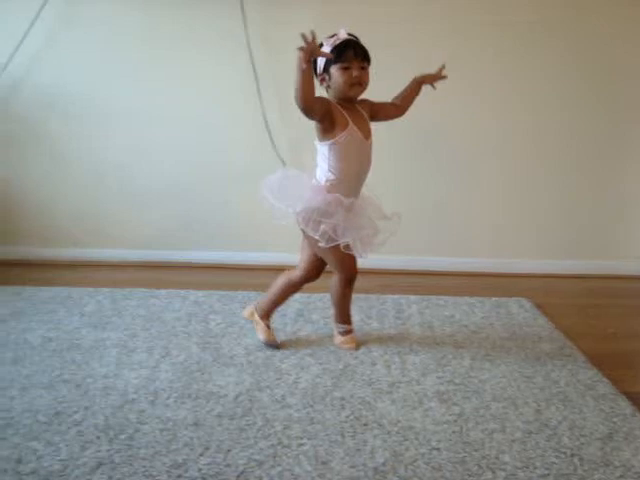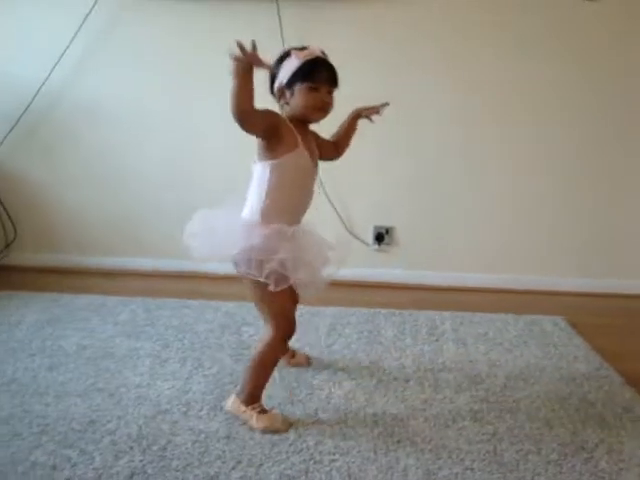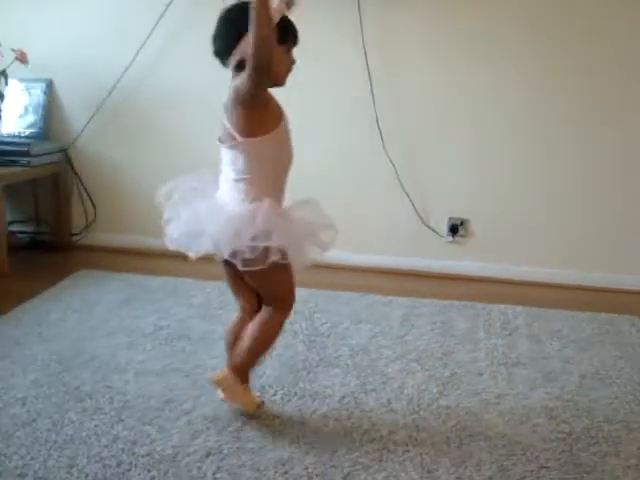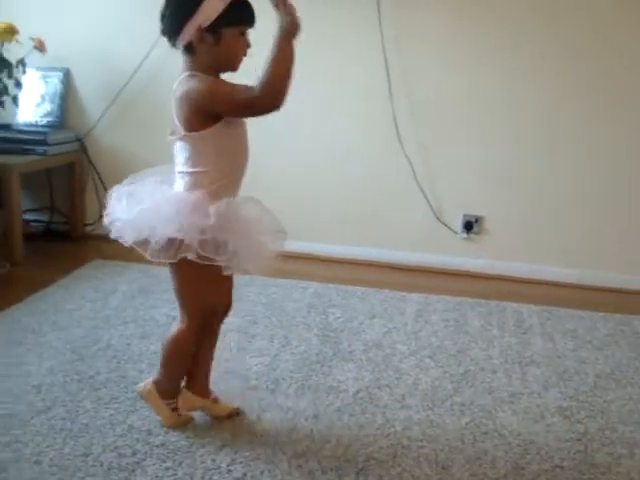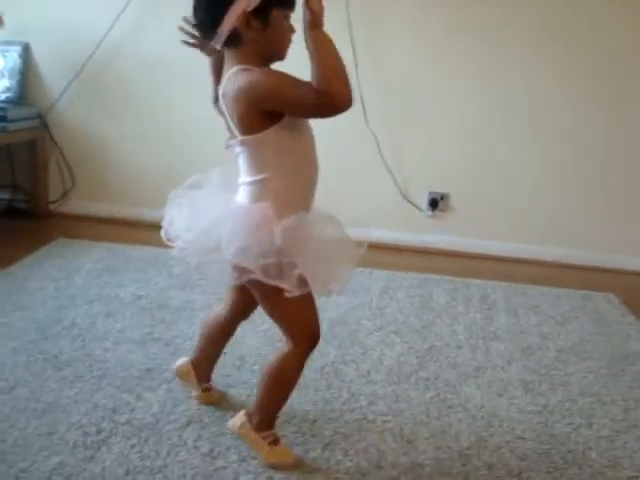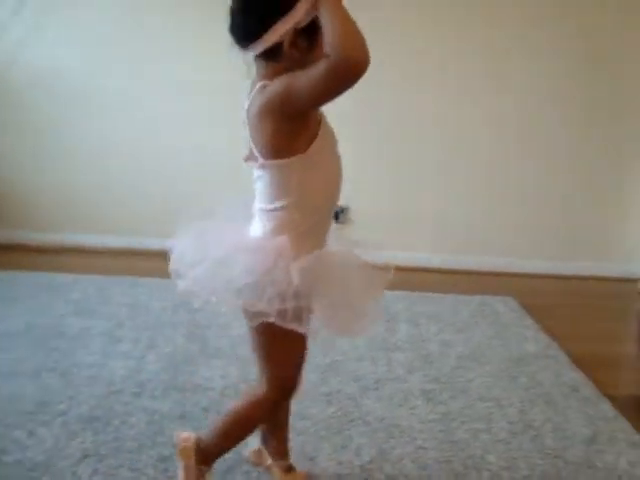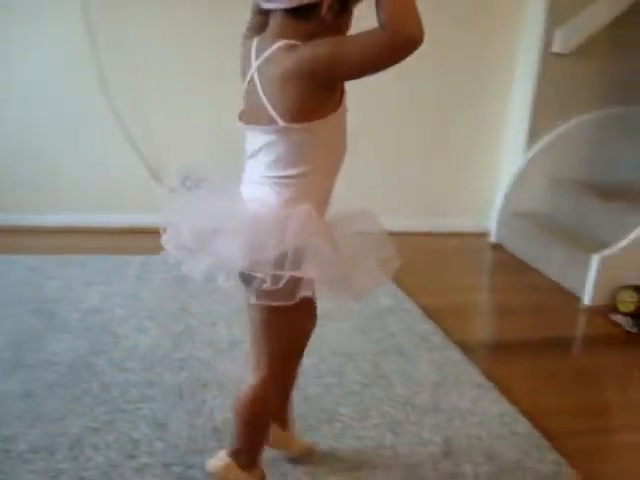
dt=0.7s
person 1, frame 1
left shoulder: (363, 109)
right shoulder: (326, 110)
left elbow: (396, 108)
right elbow: (304, 104)
left wrist: (419, 81)
right wrist: (304, 64)
left hip: (341, 207)
right hip: (322, 206)
left knee: (308, 270)
right knee: (346, 270)
left ankle: (260, 311)
right ankle: (343, 327)
person 1, frame 2
left shoulder: (308, 137)
right shoulder: (274, 128)
left elbow: (335, 148)
right elbow: (242, 114)
left wrist: (355, 116)
right wrist: (244, 72)
left hip: (280, 241)
right hip: (259, 243)
left knee: (287, 308)
right knee: (282, 323)
left ankle: (277, 351)
right ankle: (246, 399)
person 1, frame 3
left shoulder: (246, 94)
right shoulder: (248, 96)
left elbow: (259, 61)
right elbow: (260, 59)
left hip: (233, 219)
right hip: (253, 225)
left knee: (250, 307)
right knee: (280, 304)
left ankle: (236, 382)
right ankle: (236, 373)
person 1, frame 4
left shoulder: (201, 84)
right shoulder: (201, 90)
right elbow: (268, 98)
left hip: (210, 218)
right hip: (194, 222)
left knee: (217, 310)
right knee: (196, 318)
left ankle: (196, 389)
right ankle: (163, 390)
person 1, frame 5
left shoulder: (238, 79)
right shoulder: (256, 83)
left elbow: (221, 102)
right elbow: (335, 98)
left wrist: (217, 60)
left hip: (264, 225)
right hip: (266, 233)
left knee: (235, 309)
right knee: (304, 336)
left ankle: (197, 373)
right ankle: (258, 425)
person 1, frame 6
left shoulder: (277, 90)
right shoulder: (282, 97)
right elbow: (352, 60)
left hip: (284, 262)
right hip: (278, 269)
left knee: (279, 374)
right knee: (278, 384)
person 1, frame 7
left shoulder: (257, 45)
right shoulder: (309, 64)
left hip: (263, 220)
right hip: (283, 234)
left knee: (287, 339)
right knee: (272, 362)
left ankle: (277, 424)
